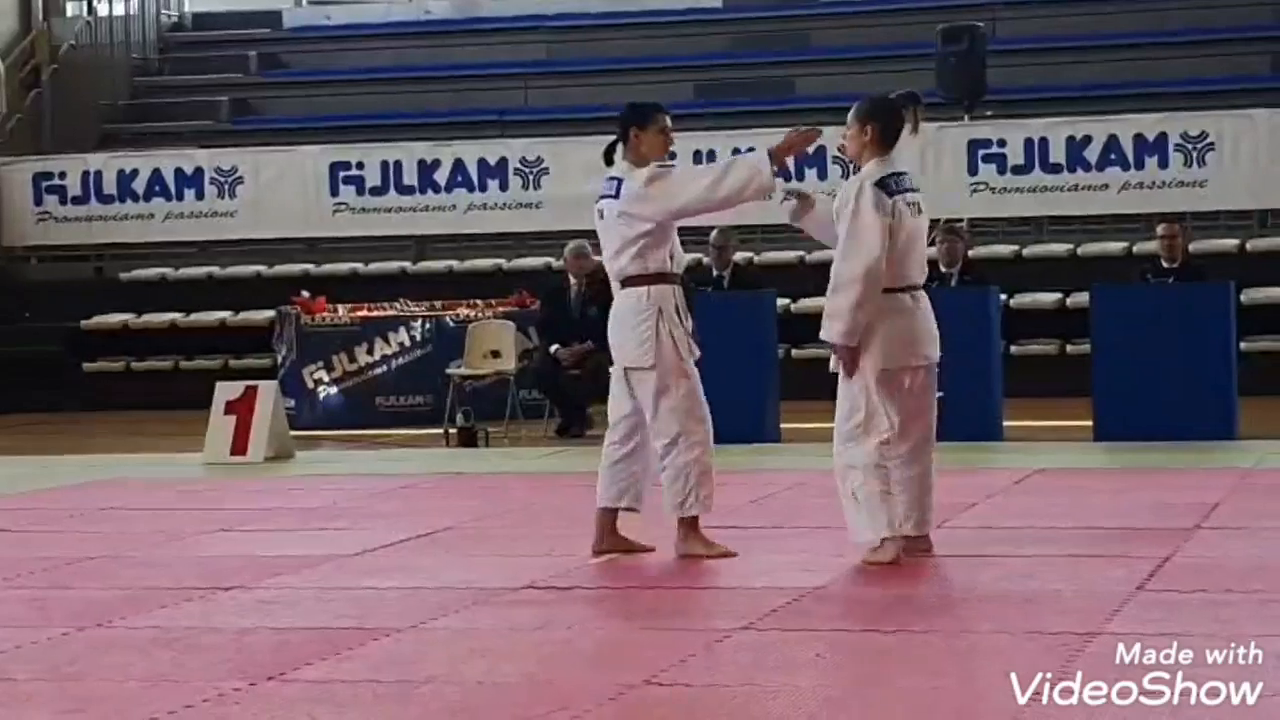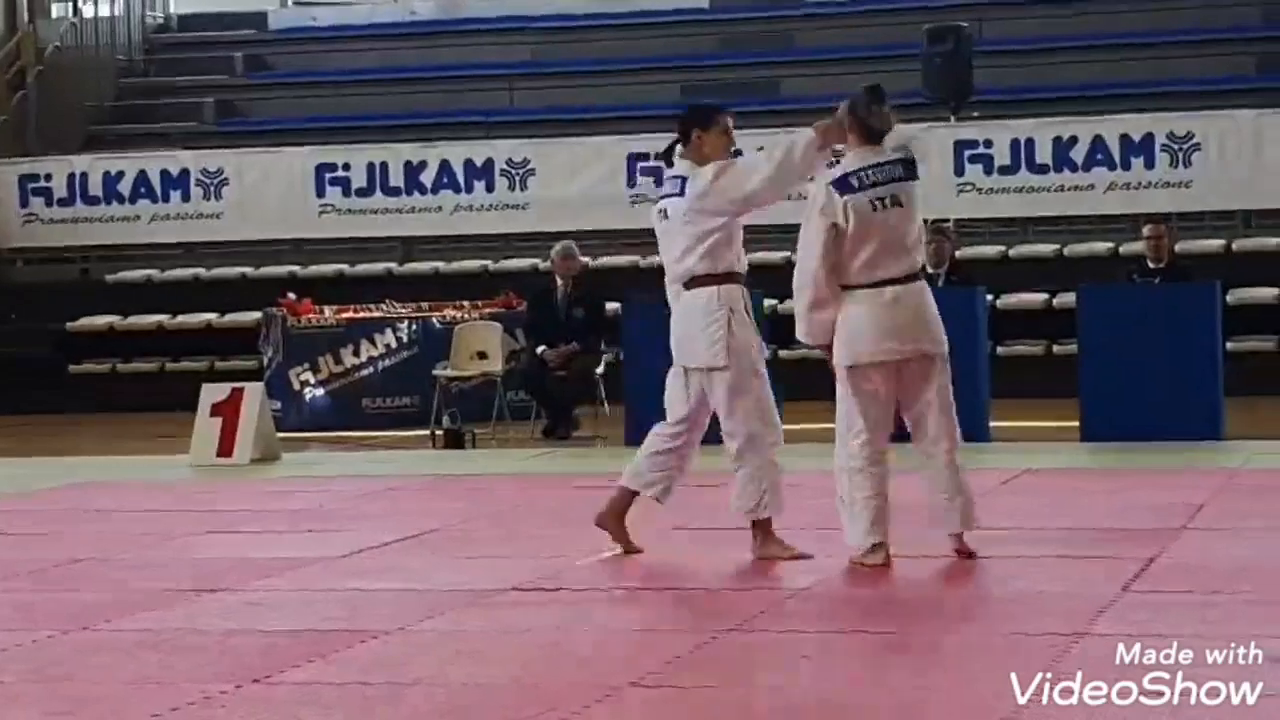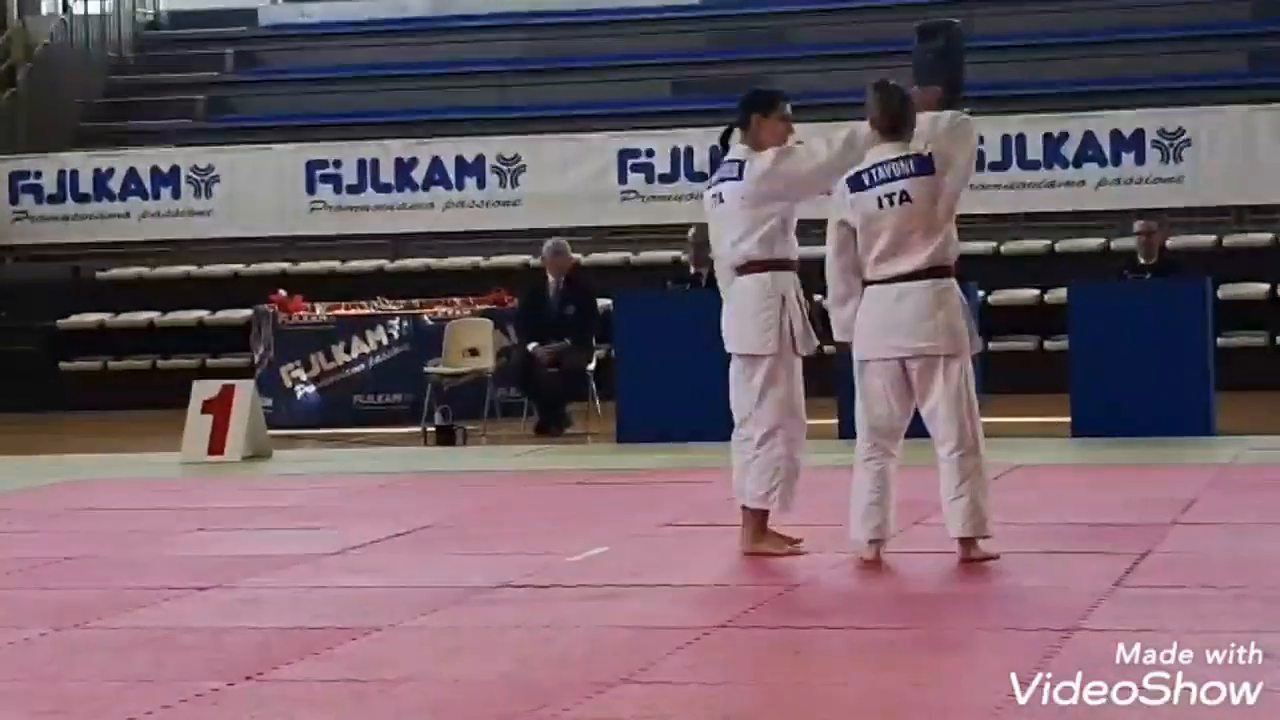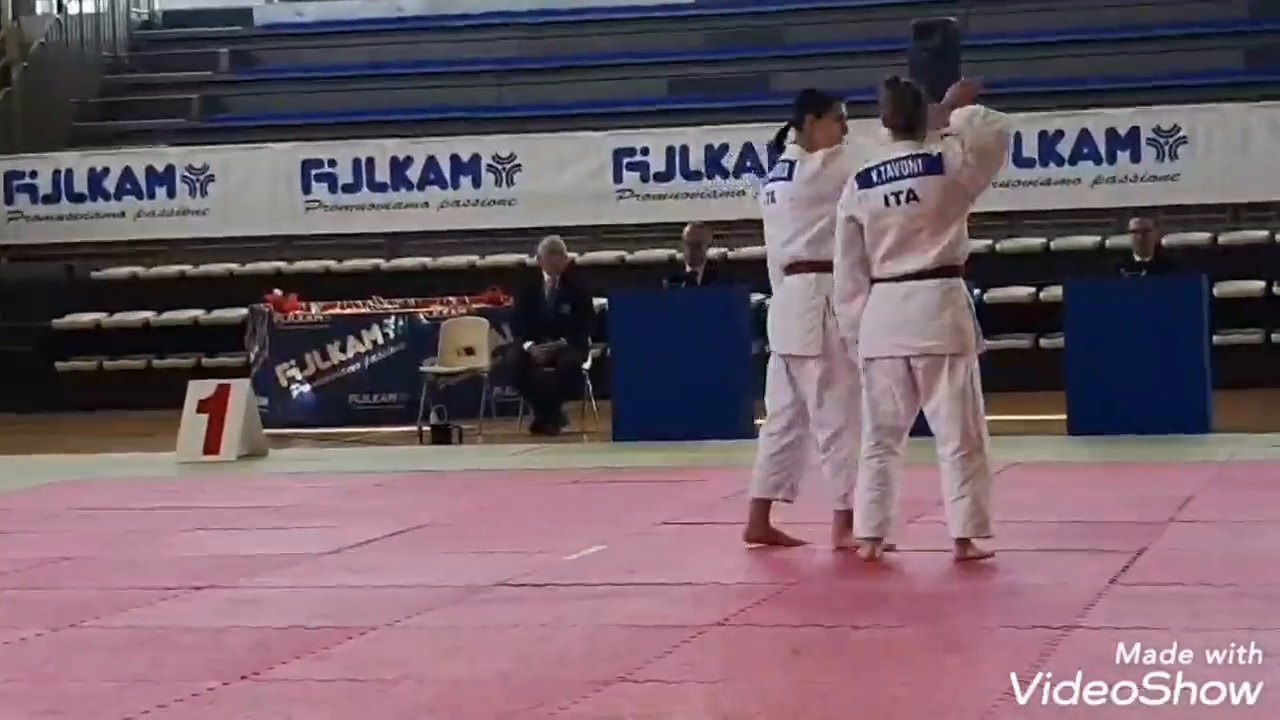
dt=0.4s
person 1, frame 1
left shoulder: (865, 188)
right shoulder: (906, 183)
left elbow: (859, 268)
left wrist: (844, 334)
right wrist: (813, 216)
left hip: (878, 326)
right hip: (915, 320)
left knee: (861, 438)
right knee: (911, 437)
left ankle: (883, 538)
right ankle: (914, 530)
person 1, frame 2
left shoulder: (830, 189)
right shoulder: (909, 168)
left elbow: (815, 271)
left wrist: (820, 331)
left hip: (862, 320)
right hip: (915, 310)
left knee: (861, 441)
right knee: (938, 429)
left ankle: (871, 543)
right ankle: (957, 529)
person 1, frame 3
left shoulder: (850, 187)
right shoulder: (936, 164)
left elbow: (840, 271)
right elbow: (961, 124)
left wrist: (849, 328)
right wrist: (920, 116)
left hip: (878, 316)
right hip: (934, 308)
left knee: (876, 437)
right knee: (956, 433)
left ankle: (871, 538)
right ankle: (968, 536)
person 1, frame 4
left shoulder: (859, 183)
right shoulder: (951, 163)
left elbow: (849, 267)
right elbow: (996, 130)
left wrist: (857, 322)
right wrist: (952, 111)
left hip: (883, 314)
right hip: (939, 308)
left knee: (880, 435)
right knee: (959, 433)
left ankle: (870, 535)
right ankle: (965, 536)
person 2, frame 1
left shoulder: (618, 187)
right shoulder: (644, 186)
right elbow: (712, 184)
right wrist: (776, 154)
left hip: (633, 314)
right hip: (651, 317)
left knee: (629, 427)
right knee: (684, 425)
left ankle: (607, 531)
right ankle: (689, 532)
person 2, frame 2
left shoulder: (671, 191)
right shoulder: (708, 184)
right elbow: (772, 170)
right wrist: (827, 129)
left hip: (691, 314)
right hip: (720, 314)
left knee: (681, 425)
right knee: (754, 429)
left ankle: (616, 511)
right ankle: (762, 536)
person 2, frame 3
left shoulder: (722, 179)
right shoulder: (767, 169)
right elbow: (836, 153)
left hip: (741, 300)
right hip: (769, 300)
left knee: (753, 420)
right knee: (778, 419)
left ankle: (754, 524)
right ankle: (757, 531)
person 2, frame 4
left shoulder: (780, 174)
right shoulder: (818, 168)
left hip: (790, 299)
right hip: (817, 300)
left knee: (785, 417)
right knee: (840, 419)
left ankle: (758, 521)
right ankle: (843, 526)
person 3, frame 1
left shoulder: (603, 290)
right shoulder: (553, 293)
right elbow: (544, 328)
left wrist: (587, 347)
right wrist: (556, 350)
left hip: (593, 350)
right hip: (561, 350)
left knee: (595, 367)
right knee: (542, 367)
left ankle: (576, 416)
right ankle: (572, 415)
person 3, frame 2
left shoulder: (590, 292)
right shoulder: (540, 294)
left elbow: (597, 330)
right elbow: (530, 330)
left wrist: (573, 348)
right wrist: (543, 351)
left hip: (581, 351)
right hip: (548, 351)
left knee: (581, 369)
right knee: (529, 369)
left ankle: (563, 417)
right ankle: (557, 416)
person 3, frame 3
left shoulder: (582, 288)
right shoulder: (532, 290)
left elbow: (589, 326)
right elbow: (522, 325)
left wrist: (565, 344)
right wrist: (534, 347)
left hip: (572, 347)
right hip: (539, 348)
left knee: (572, 363)
right knee: (520, 363)
left ankle: (554, 414)
right ankle: (549, 413)
person 3, frame 4
left shoulder: (577, 287)
right shoulder: (528, 288)
left elbow: (585, 325)
right elbow: (517, 324)
left wrist: (560, 343)
right wrist: (530, 346)
left hip: (568, 345)
right hip: (535, 346)
left knee: (568, 362)
right knee: (516, 362)
left ankle: (550, 413)
right ankle: (545, 412)
